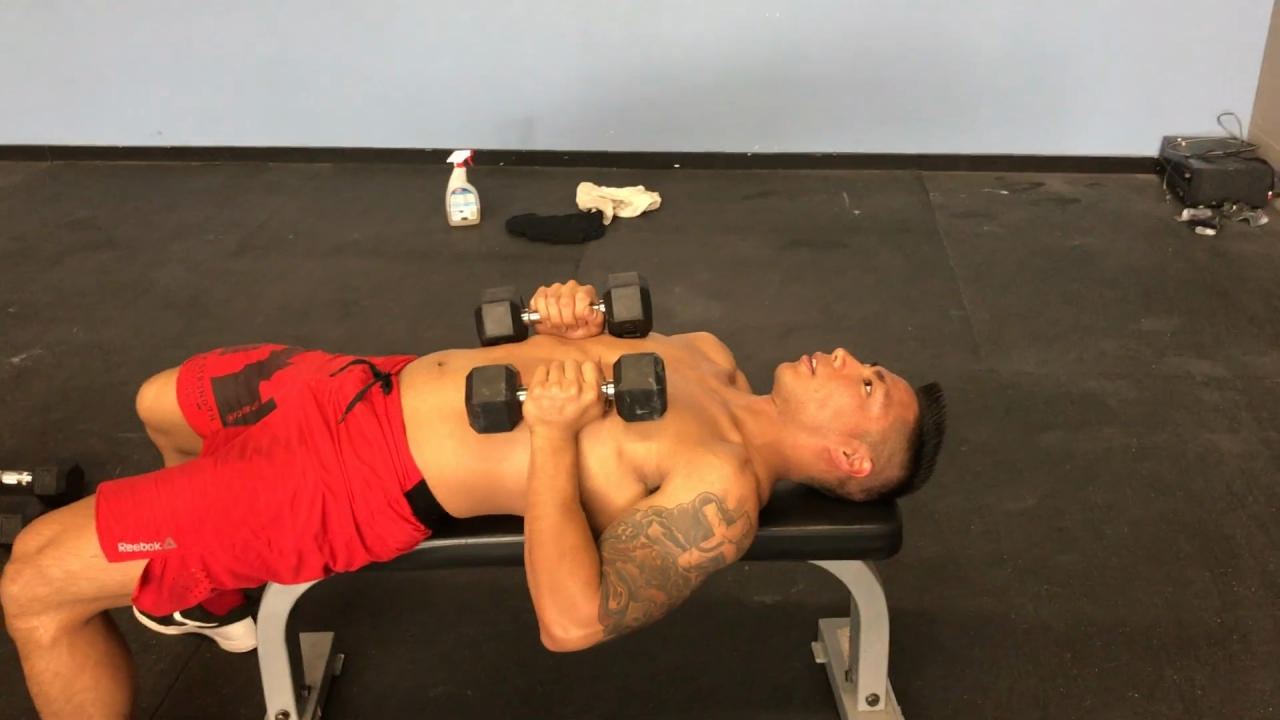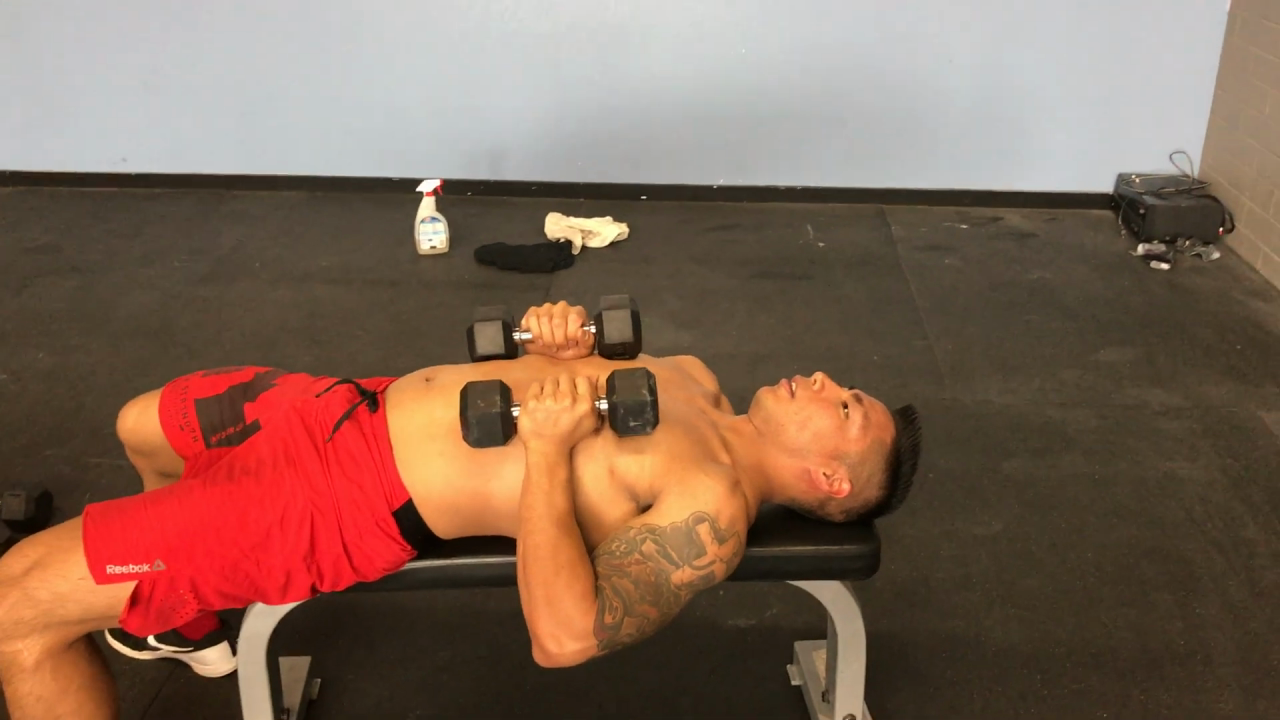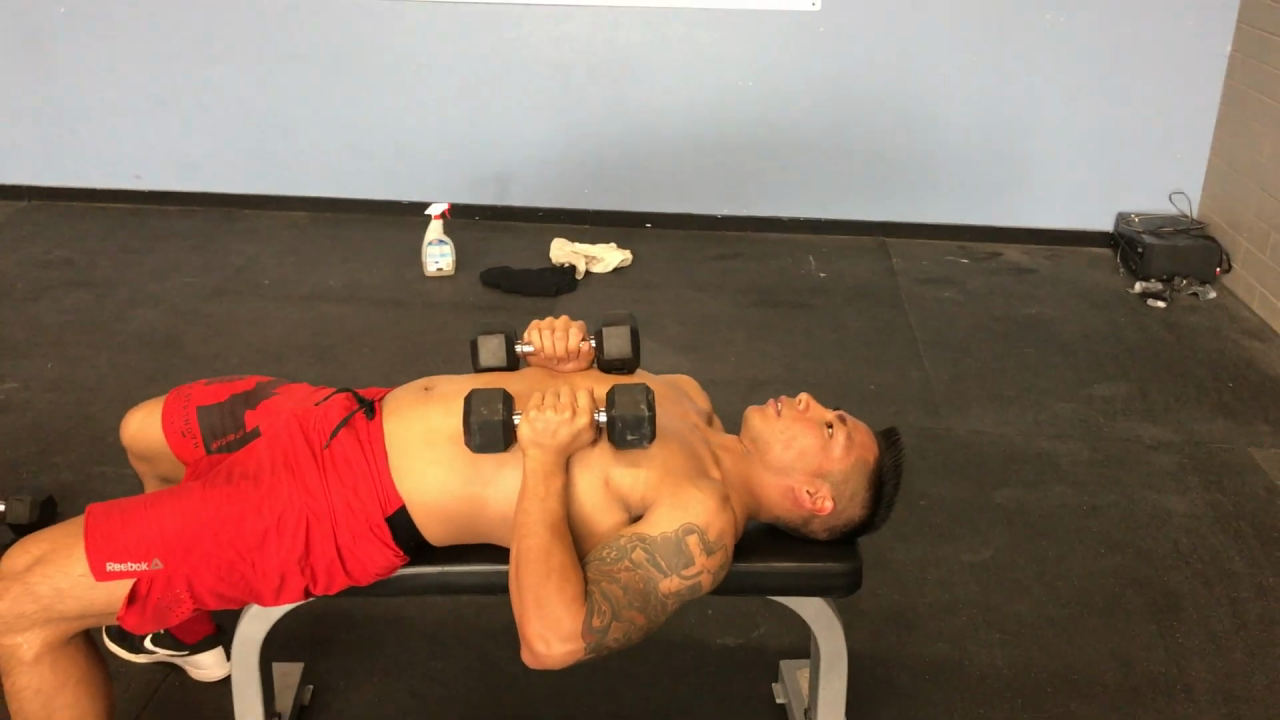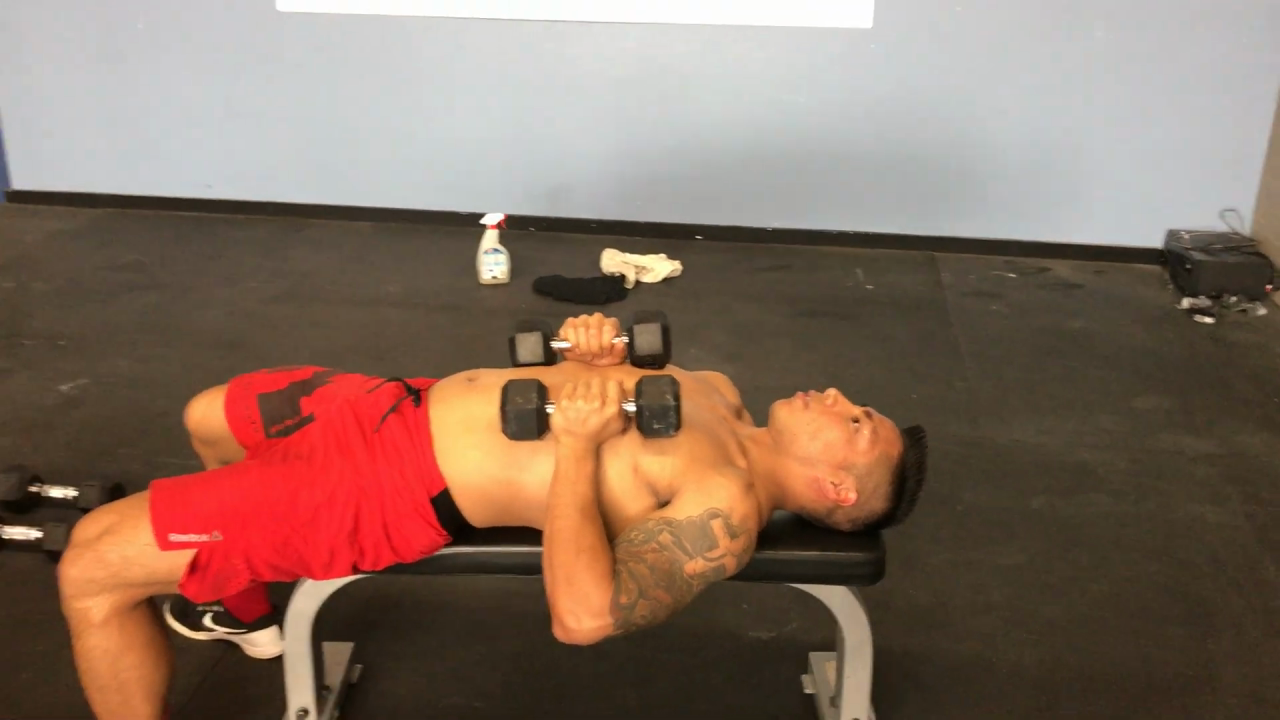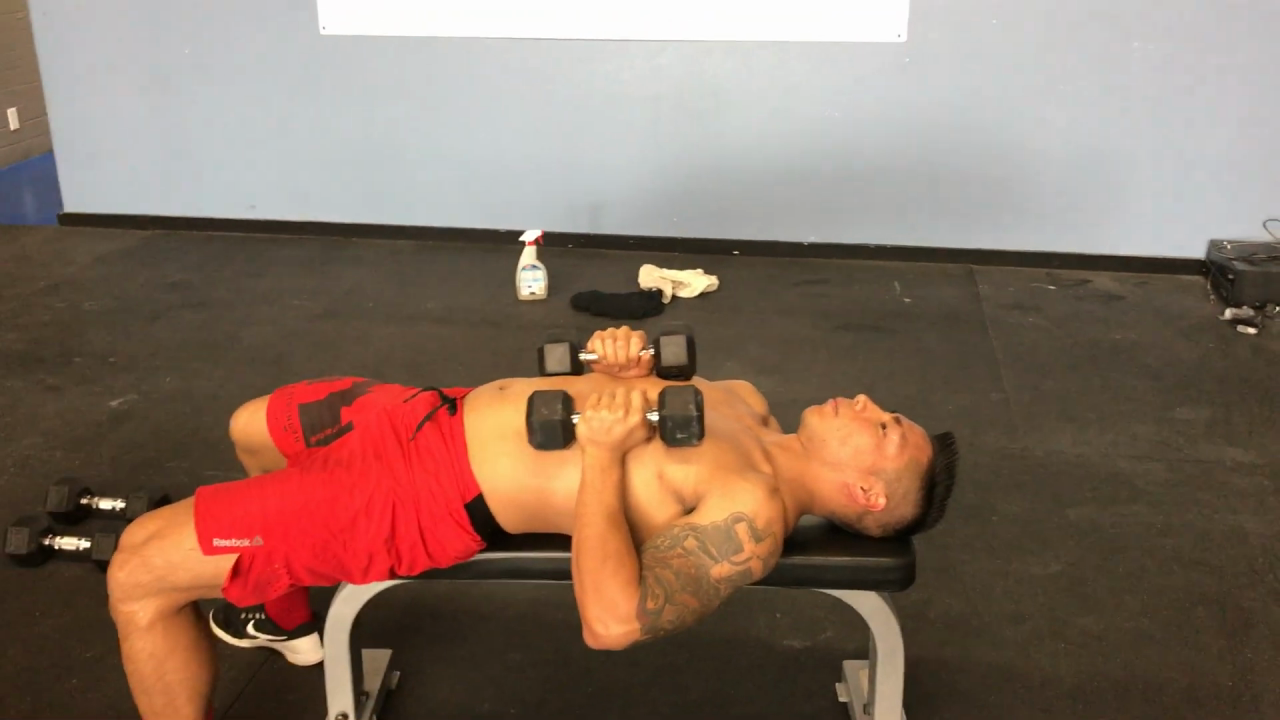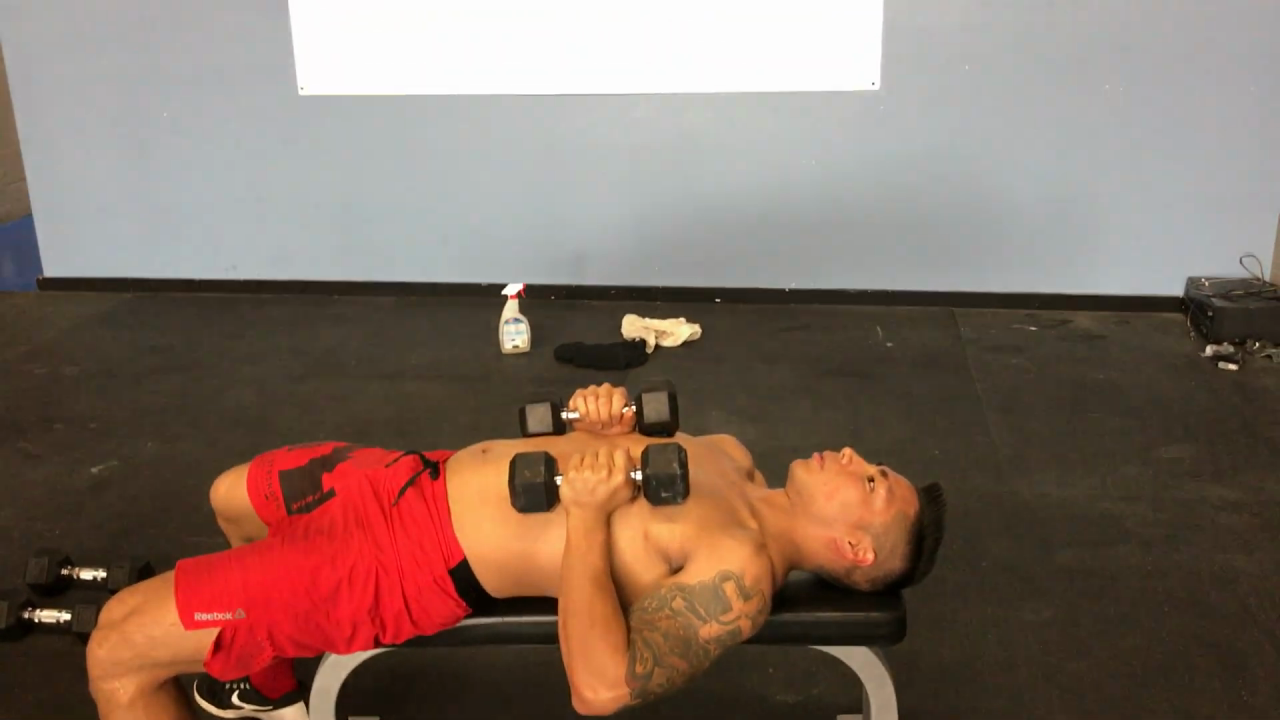
dt=0.7s
person 1, frame 1
left shoulder: (723, 494)
right shoulder: (712, 360)
left elbow: (569, 620)
right elbow: (606, 354)
left wrist: (553, 433)
right wrist: (570, 317)
left hip: (367, 478)
right knee: (163, 405)
right ankle: (212, 594)
person 1, frame 2
left shoulder: (712, 513)
right shoulder: (695, 379)
left elbow: (563, 636)
right elbow: (571, 380)
left wrist: (546, 447)
right wrist: (557, 339)
left hip: (355, 500)
right knee: (144, 427)
right ankle: (183, 620)
person 1, frame 3
left shoulder: (701, 525)
right shoulder: (685, 399)
left elbow: (551, 638)
left wrist: (544, 456)
right wrist: (556, 356)
left hip: (348, 506)
right knee: (147, 434)
right ankle: (182, 625)
person 1, frame 4
left shoulder: (727, 513)
right shoulder: (719, 395)
left elbow: (582, 615)
left wrist: (577, 443)
right wrist: (593, 349)
left hip: (394, 487)
left knee: (92, 566)
right knee: (210, 418)
right ankle: (240, 608)
person 1, frame 5
left shoulder: (752, 517)
right shoulder: (746, 403)
left elbow: (610, 621)
left wrist: (603, 452)
right wrist: (620, 362)
left hip: (429, 494)
left knee: (140, 569)
right knee: (252, 429)
right ankle: (283, 614)
person 1, frame 6
left shoulder: (740, 574)
right shoulder: (732, 458)
left wrist: (588, 513)
right wrist: (601, 424)
left hip: (417, 560)
left knee: (118, 644)
right knee: (233, 496)
